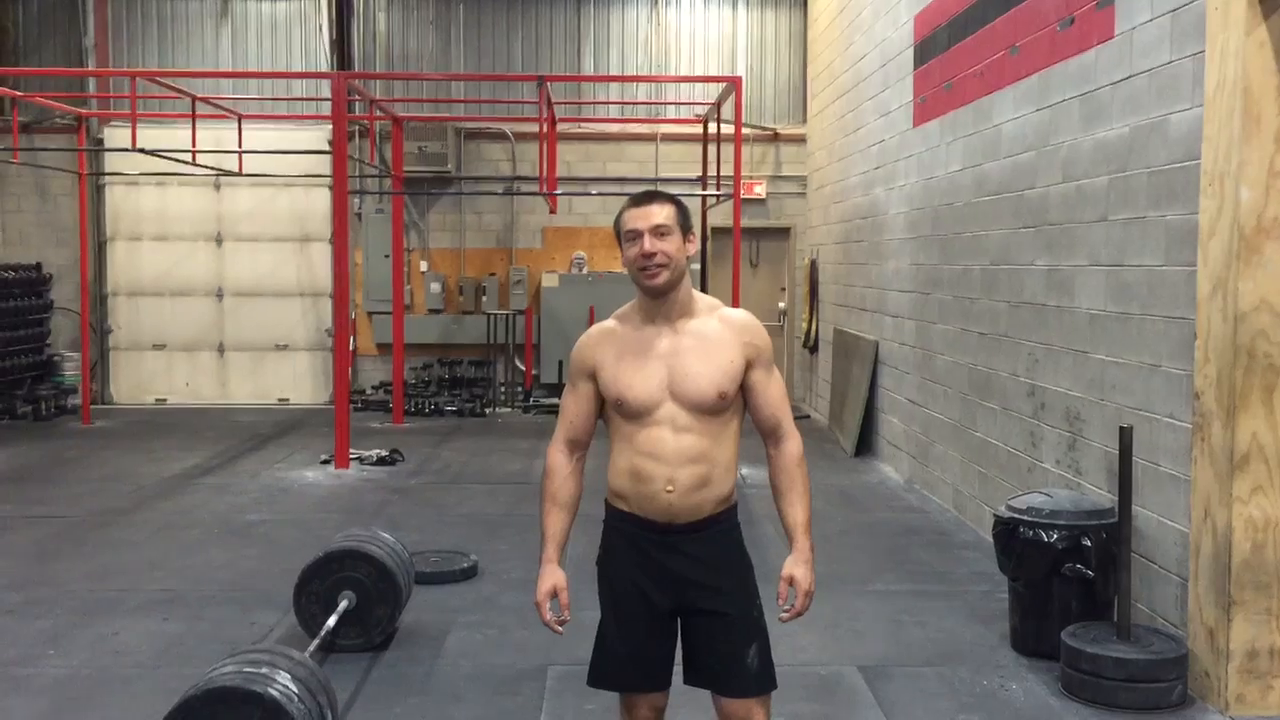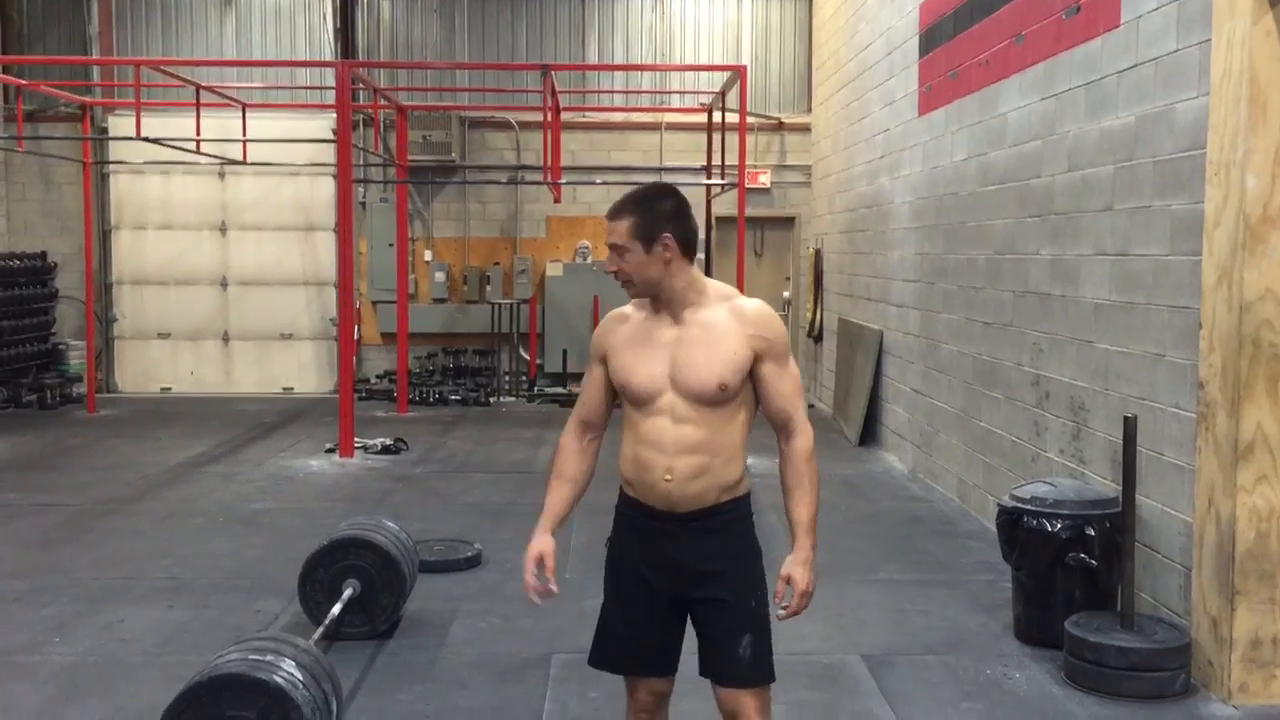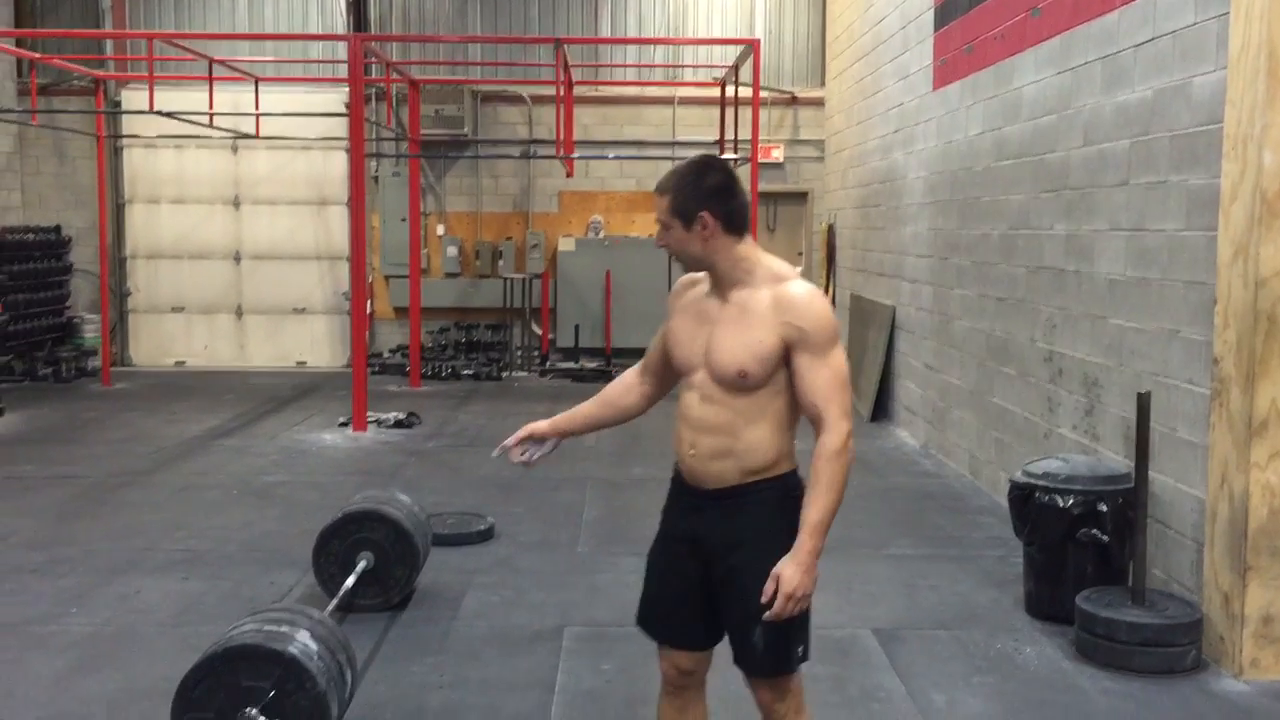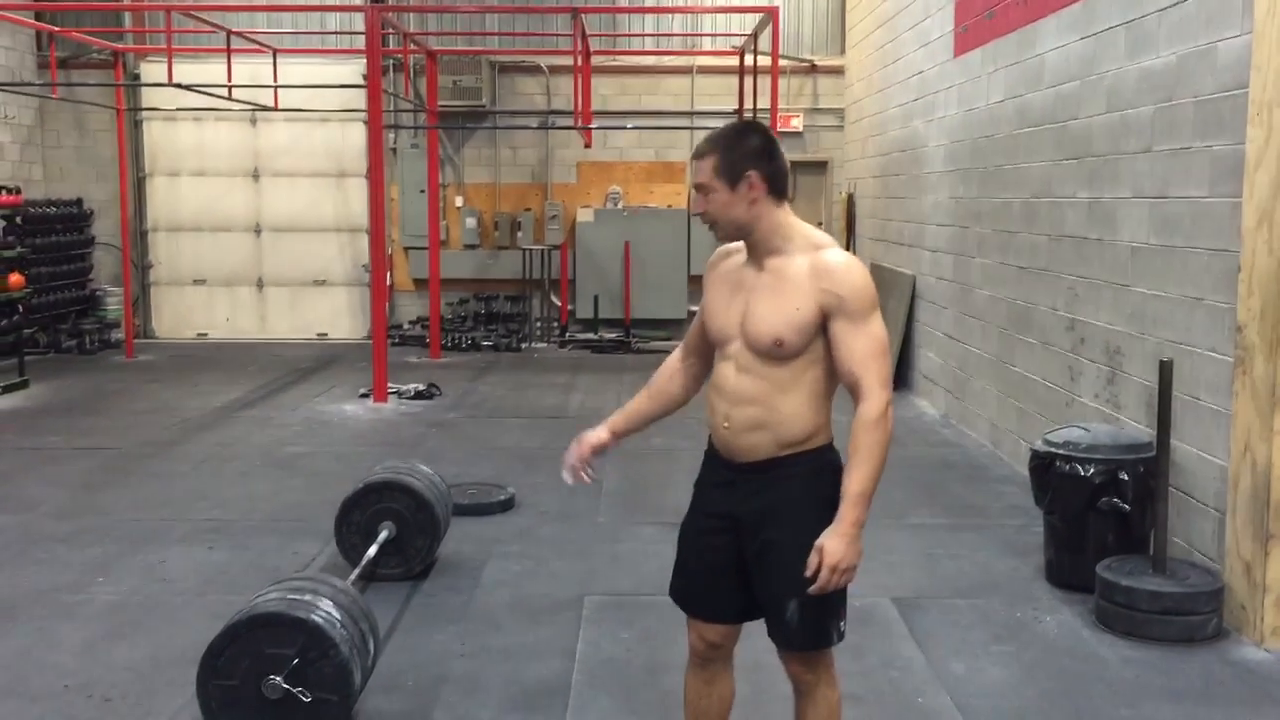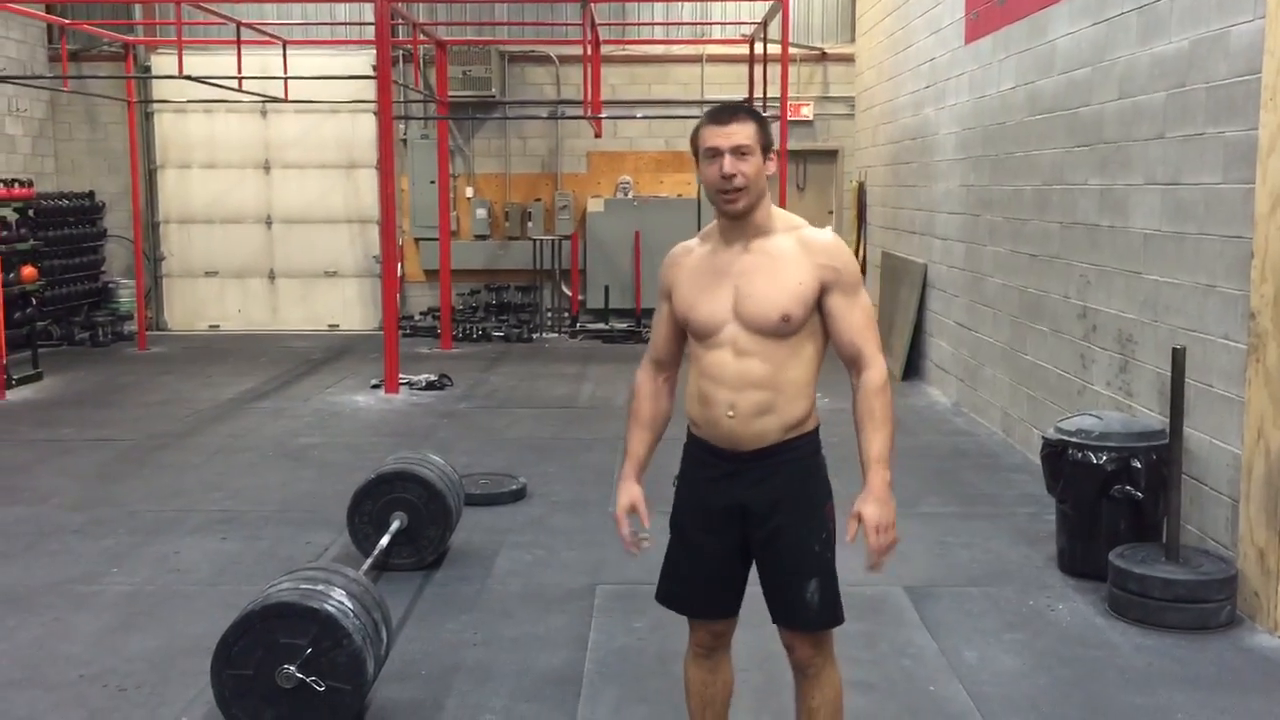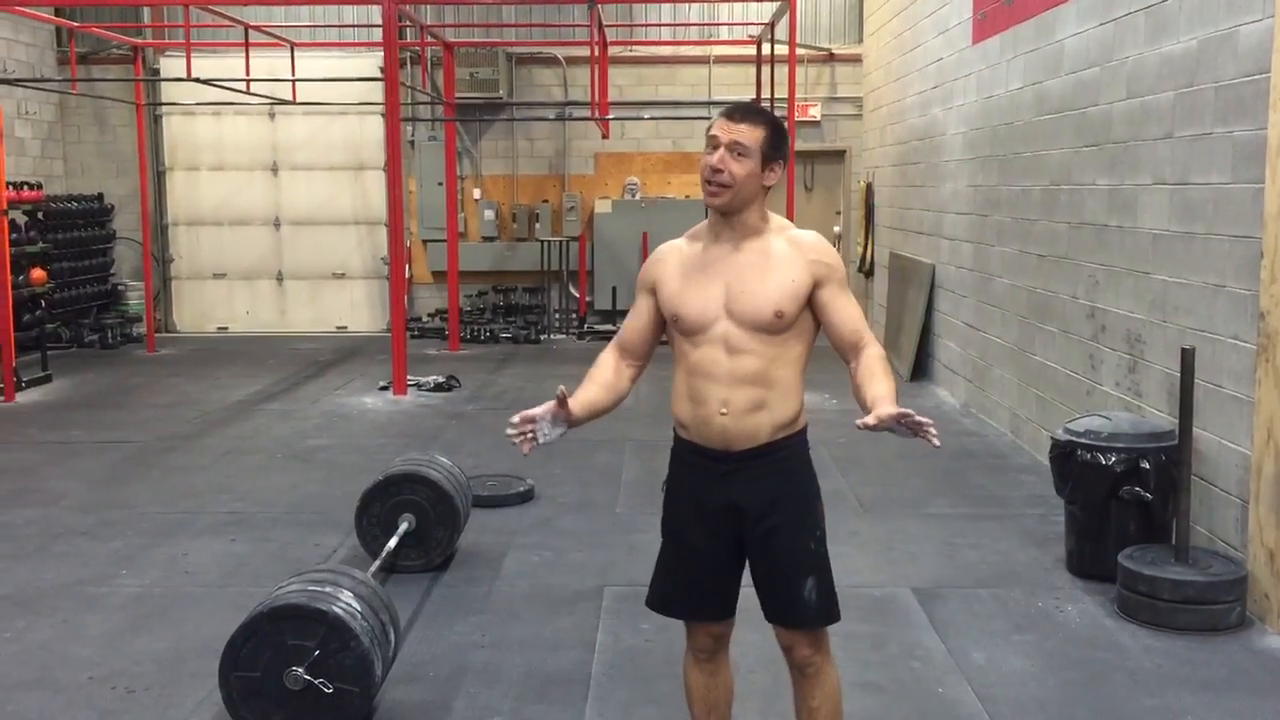
dt=0.4s
person 1, frame 1
left shoulder: (741, 332)
right shoulder: (597, 345)
left elbow: (783, 440)
right elbow: (566, 451)
left wrist: (800, 547)
right wrist: (551, 558)
left hip: (715, 543)
right hip: (630, 545)
person 1, frame 2
left shoulder: (752, 323)
right shoulder: (614, 330)
left elbow: (795, 435)
right elbow: (582, 431)
left wrist: (804, 547)
right wrist: (548, 527)
left hip: (723, 535)
right hip: (639, 533)
person 1, frame 3
left shoulder: (798, 306)
right shoulder: (686, 293)
left elbow: (835, 431)
right elbow: (647, 380)
left wrist: (805, 550)
right wrist: (557, 426)
left hip: (761, 511)
right hip: (686, 505)
right knee: (679, 670)
person 1, frame 4
left shoulder: (835, 275)
right shoulder: (723, 266)
left elbow: (872, 401)
right elbow: (690, 363)
left wrist: (848, 522)
right wrist: (611, 430)
left hip: (796, 486)
right hip: (720, 478)
left knee: (807, 661)
right knee: (706, 643)
person 1, frame 5
left shoulder: (820, 253)
right shoulder: (681, 262)
left elbow: (867, 366)
right elbow: (657, 369)
left wrist: (876, 483)
right wrist: (632, 474)
left hip: (789, 470)
right hip: (705, 468)
left knee: (807, 643)
right knee: (707, 633)
person 1, frame 6
left shoulder: (809, 254)
right shoulder: (666, 261)
left elbow: (860, 347)
right elbow: (625, 356)
left wrist: (882, 405)
right wrist: (572, 410)
left hip: (779, 469)
right hip: (694, 471)
left knee: (805, 644)
right knee: (704, 636)
